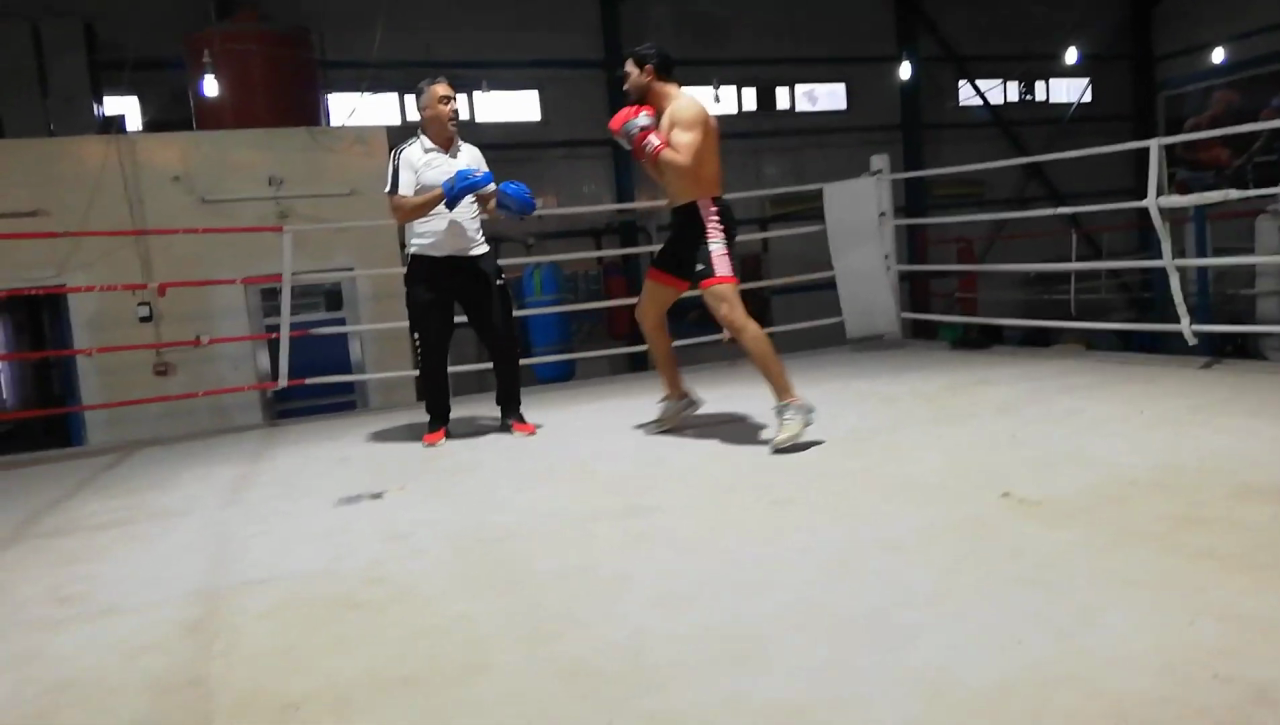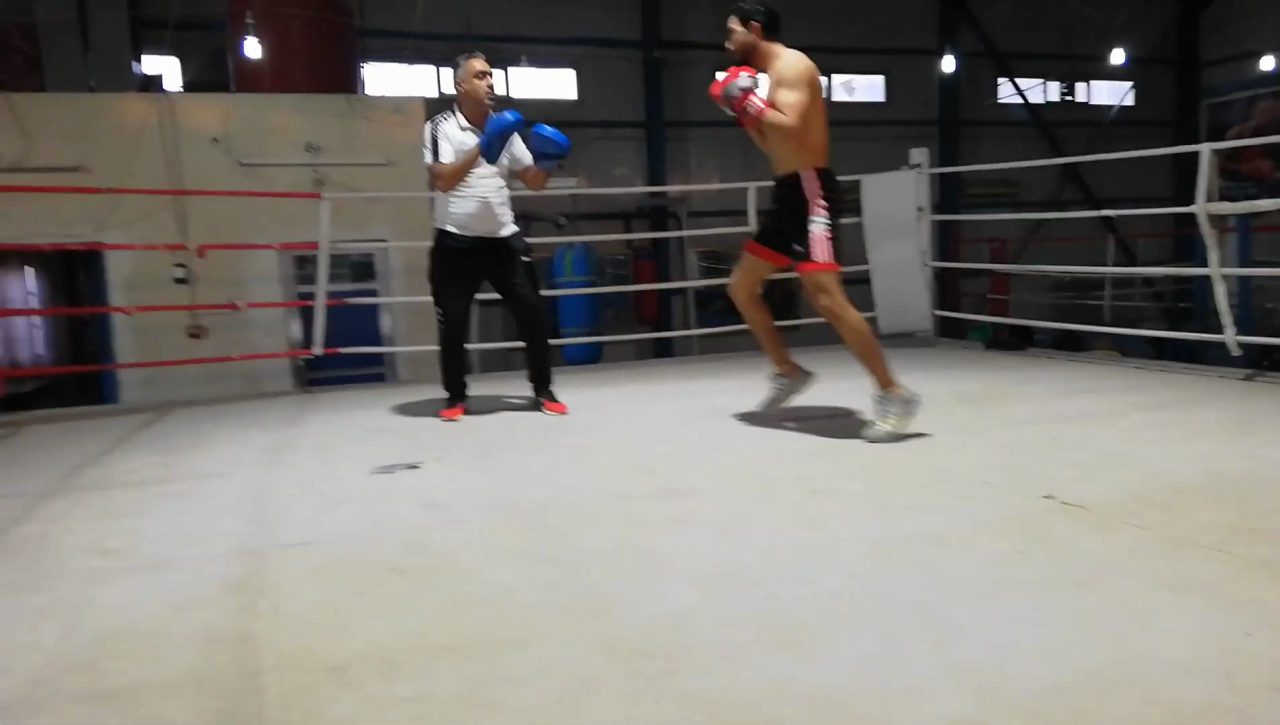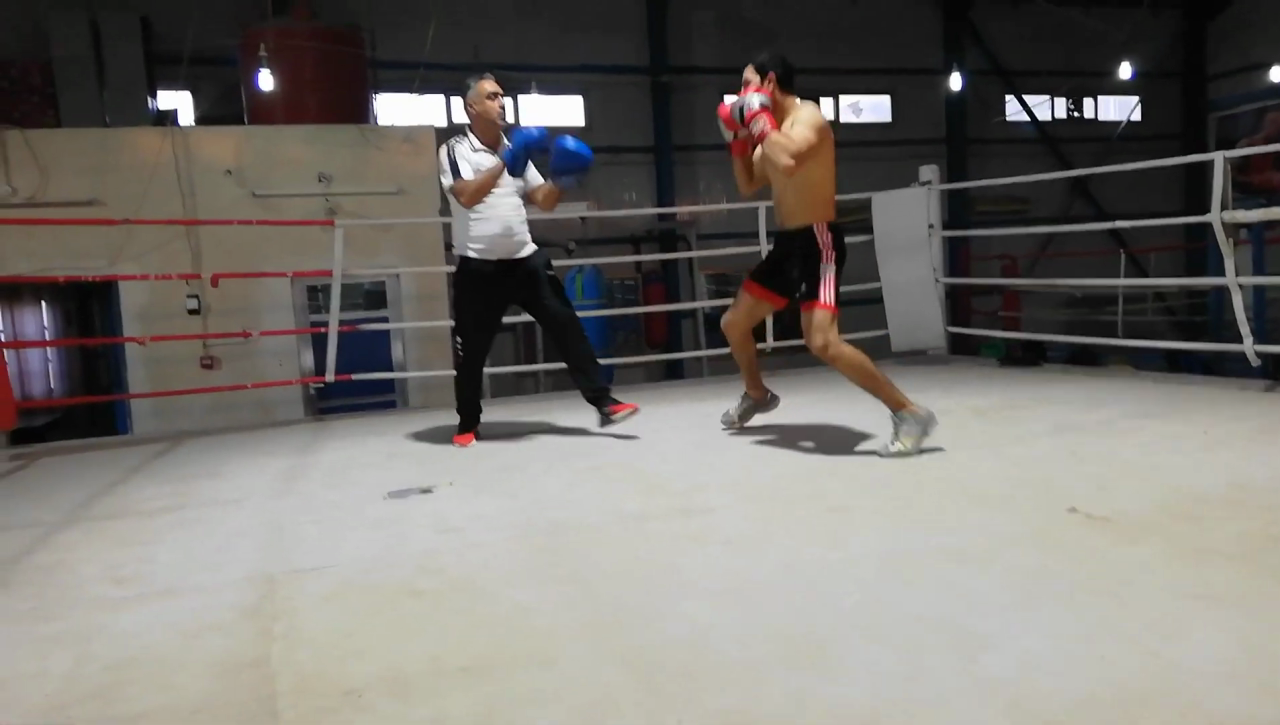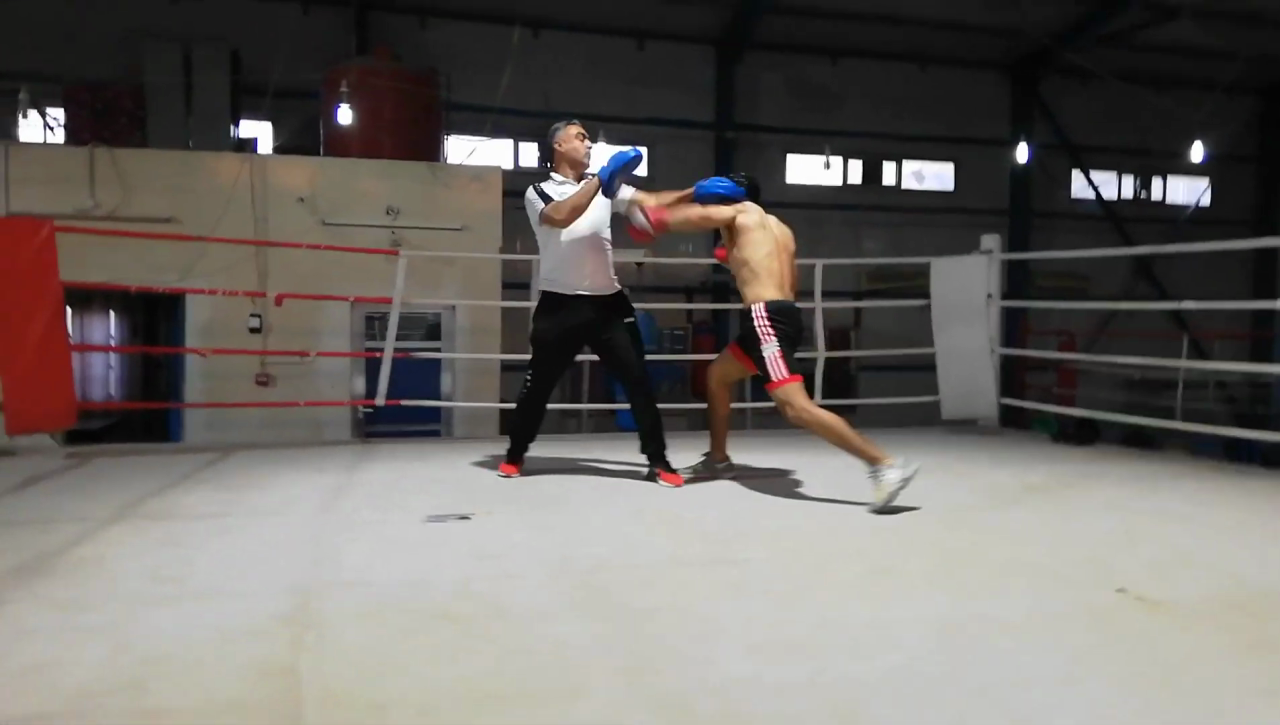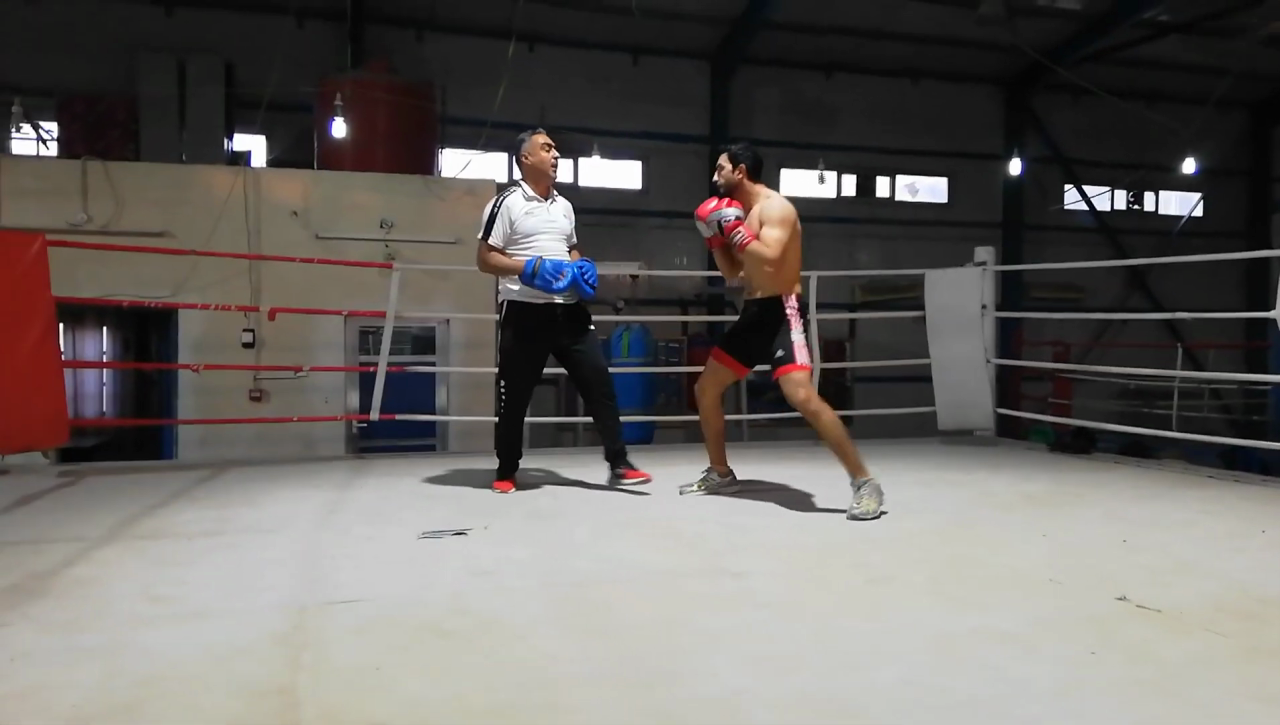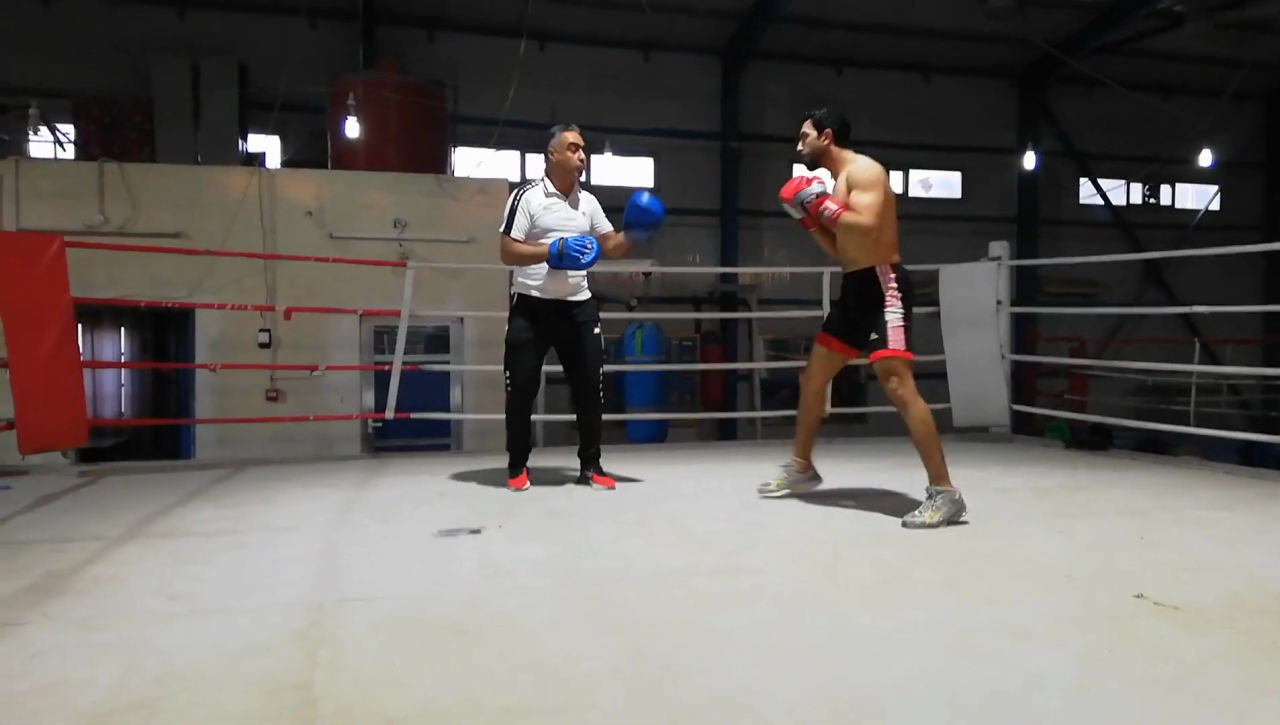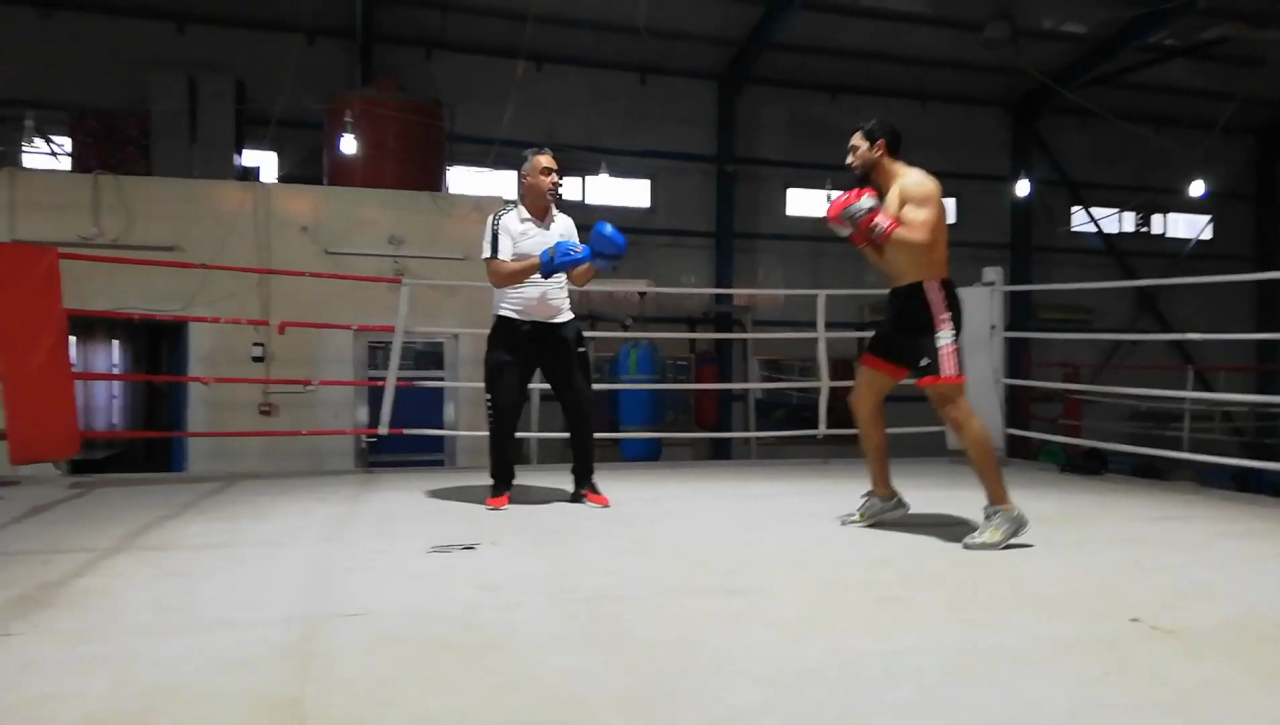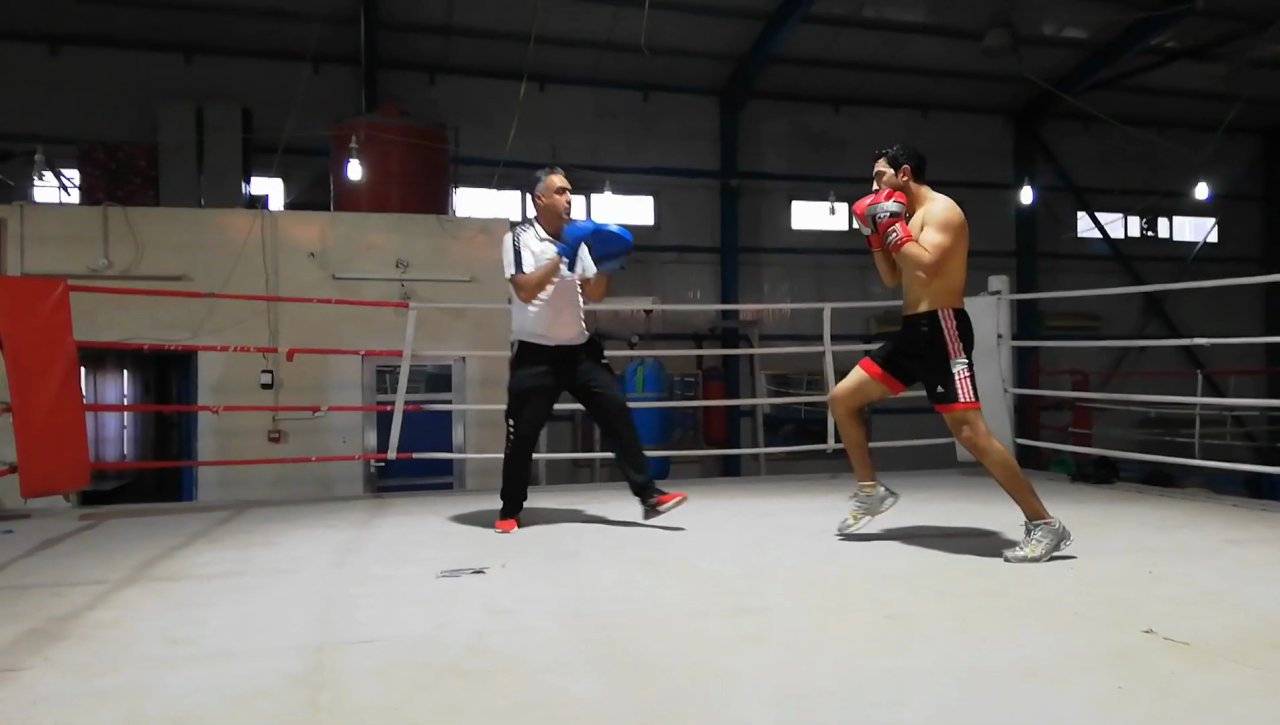
dt=0.4s
person 1, frame 1
left shoulder: (685, 107)
right shoulder: (667, 114)
left elbow: (682, 167)
left wrist: (645, 137)
right wrist: (639, 143)
left hip: (705, 219)
right hip: (683, 223)
left knee: (728, 311)
right knee: (648, 313)
left ankle: (793, 405)
right ankle: (678, 398)
person 1, frame 2
left shoulder: (791, 65)
right shoulder: (776, 74)
left elbow: (788, 128)
left wrist: (747, 99)
right wrist: (743, 110)
left hip: (808, 191)
right hip: (788, 195)
left knee: (826, 299)
right knee: (740, 289)
left ankle: (896, 395)
right ankle: (789, 372)
person 1, frame 3
left shoulder: (807, 117)
right shoulder: (774, 126)
left elbow: (786, 162)
right elbow: (748, 185)
left wrist: (757, 120)
right wrist: (734, 135)
left hip: (816, 243)
right hip: (787, 245)
left knee: (823, 343)
right knee: (734, 326)
left ankle: (910, 415)
right ankle: (757, 396)
person 1, frame 4
left shoulder: (740, 213)
right shoulder: (780, 230)
left elbow: (695, 215)
left wrist: (649, 217)
left hip: (766, 318)
right hip: (774, 316)
left knee: (795, 406)
right knee: (717, 378)
left ankle: (886, 465)
right ankle: (716, 460)
person 1, frame 5
left shoulder: (775, 207)
right shoulder: (744, 212)
left elbow: (771, 261)
right elbow: (731, 272)
left wrist: (734, 229)
right wrist: (716, 236)
left hip: (782, 311)
right hip: (754, 313)
left knee: (802, 397)
right knee: (707, 389)
left ankle: (865, 482)
right ankle: (718, 472)
person 1, frame 6
left shoulder: (864, 170)
right shoulder: (837, 182)
left elbow: (867, 227)
left wrist: (822, 204)
right wrist: (809, 216)
left hip: (883, 285)
right hip: (855, 289)
left knee: (898, 387)
right knee: (813, 380)
left ankle: (944, 493)
right ankle: (800, 469)
person 1, frame 7
left shoulder: (917, 183)
right shoulder: (885, 195)
left elbow: (922, 244)
left wrist: (872, 219)
right wrist: (856, 231)
left hip: (929, 302)
right hip: (901, 306)
left knee: (951, 408)
right knee: (862, 401)
left ankle: (1003, 509)
right ankle: (883, 496)
person 1, frame 8
left shoulder: (942, 211)
right shoulder: (914, 218)
left elbow: (925, 267)
right elbow: (892, 278)
left wrist: (893, 224)
right wrist: (876, 232)
left hip: (941, 331)
right hip: (910, 331)
left knee: (973, 437)
right knee: (841, 399)
left ankle: (1042, 524)
right ankle: (870, 490)
person 2, frame 1
left shoulder: (471, 153)
right shoulder: (406, 154)
left elbow: (489, 204)
right elbow: (399, 211)
left wrist: (508, 203)
right wrist: (444, 192)
left hip: (476, 261)
right hip: (428, 267)
left knee: (503, 337)
right knee: (432, 347)
left ankle: (511, 412)
right ankle: (438, 420)
person 2, frame 2
left shoulder: (506, 127)
right shoulder: (440, 127)
left elbow: (533, 183)
right elbow: (443, 181)
left wrist: (546, 162)
right wrist: (482, 147)
left hip: (504, 241)
right hip: (455, 244)
left knee: (533, 312)
right knee: (452, 324)
left ankle: (543, 391)
right ankle: (455, 396)
person 2, frame 3
left shoulder: (520, 150)
right shoulder: (454, 150)
left elbow: (544, 202)
right elbow: (466, 197)
left wrist: (566, 176)
right wrist: (505, 162)
left hip: (525, 262)
right hip: (477, 269)
left knee: (567, 328)
right knee: (471, 350)
left ankle: (603, 401)
right ankle: (467, 423)
person 2, frame 4
left shoulder: (607, 187)
right shoulder: (541, 190)
left elbow: (650, 203)
right elbow: (562, 217)
left wrist: (696, 192)
right wrist: (601, 178)
left hip: (607, 301)
right hip: (559, 304)
left knee: (637, 379)
right knee: (539, 384)
left ankle: (657, 461)
right ankle: (515, 454)
person 2, frame 5
left shoulder: (564, 205)
right shoulder: (506, 203)
right elbow: (485, 259)
left wrist: (583, 268)
right wrist: (527, 268)
left hip: (568, 310)
right hip: (523, 312)
left knee: (598, 382)
right knee: (515, 395)
left ankle: (619, 463)
right ankle: (507, 470)
person 2, frame 6
left shoulder: (587, 201)
right shoulder: (526, 196)
left elbow: (612, 246)
right elbow: (507, 253)
left wrist: (633, 233)
right wrist: (553, 250)
left hip: (578, 307)
right hip: (531, 307)
left knee: (588, 386)
right knee: (521, 386)
left ankle: (590, 465)
right ankle: (517, 465)
person 2, frame 7
left shoulder: (565, 224)
right shoulder: (503, 220)
left elbow: (579, 278)
right elbow: (499, 276)
left wrist: (598, 262)
right wrist: (545, 259)
left hip: (560, 329)
right hip: (513, 330)
left knee: (581, 403)
right knee: (505, 410)
left ankle: (584, 484)
right ankle: (502, 485)
person 2, frame 8
left shoulder: (577, 240)
right shoulder: (518, 240)
left elbow: (593, 292)
right elbow: (525, 290)
left wrist: (608, 268)
right wrist: (562, 254)
left hip: (578, 349)
right hip: (534, 353)
left knee: (616, 412)
right knee: (522, 434)
left ankle: (648, 493)
right ankle: (509, 510)
